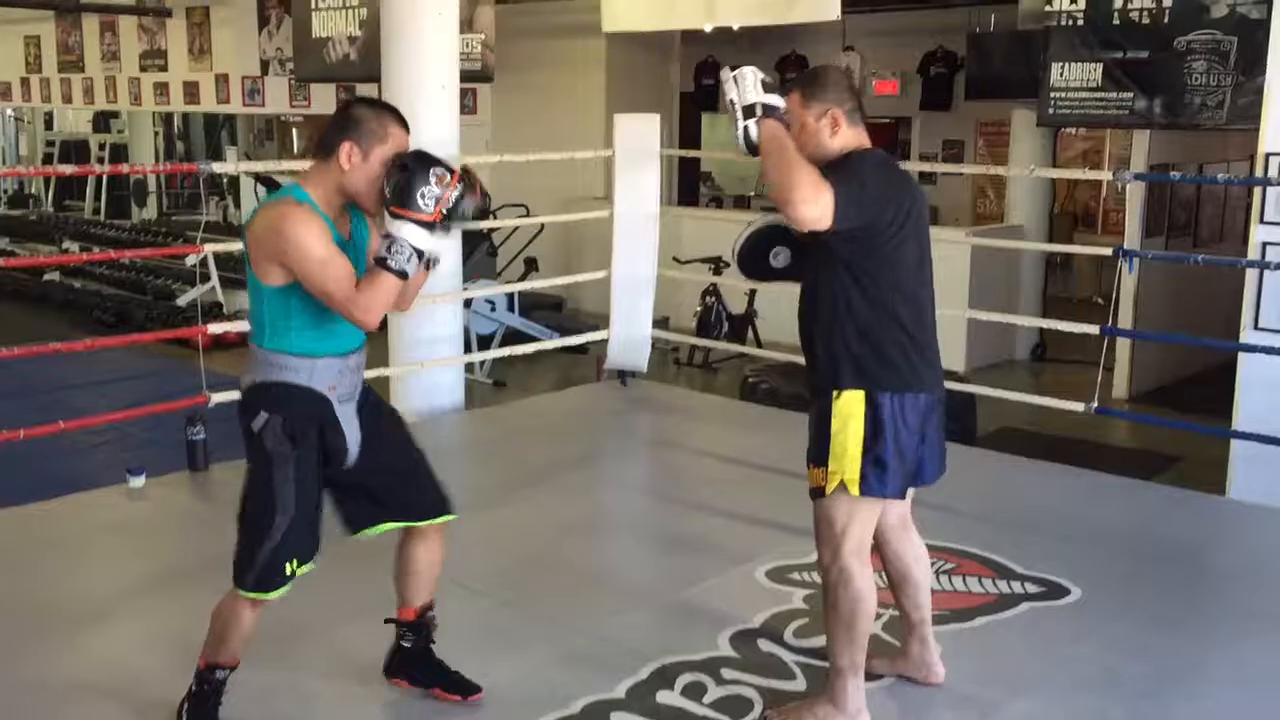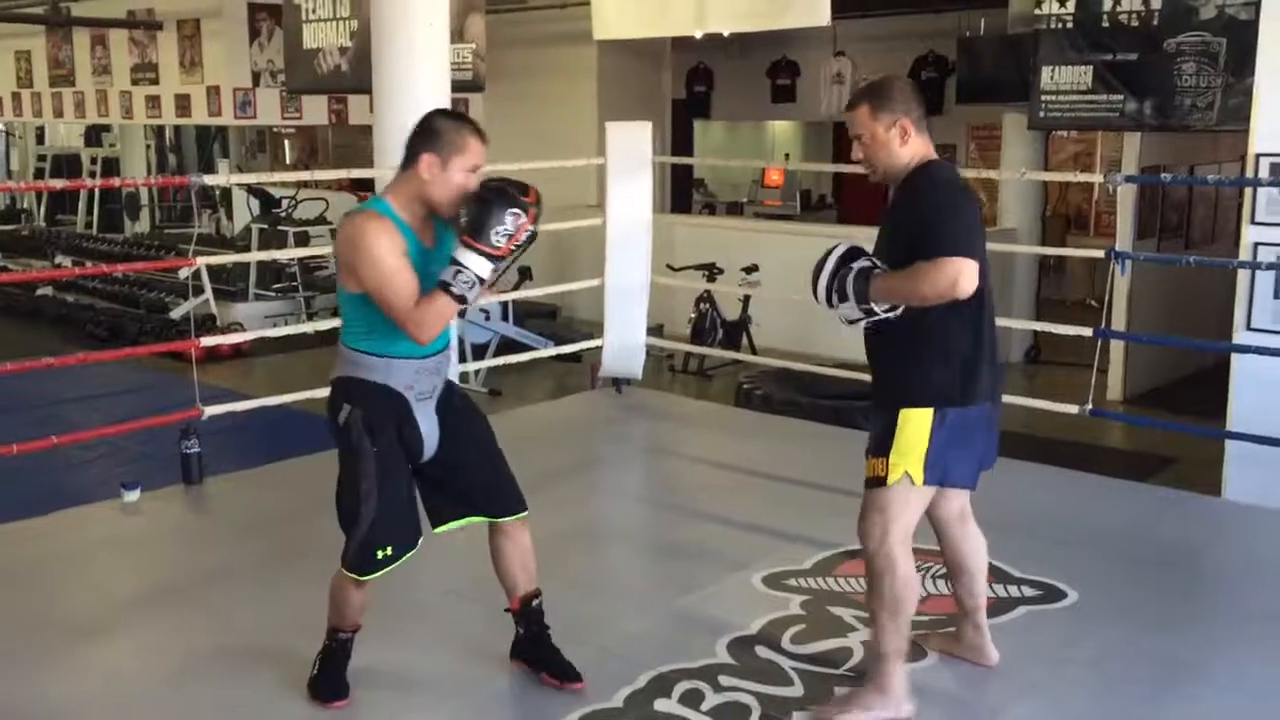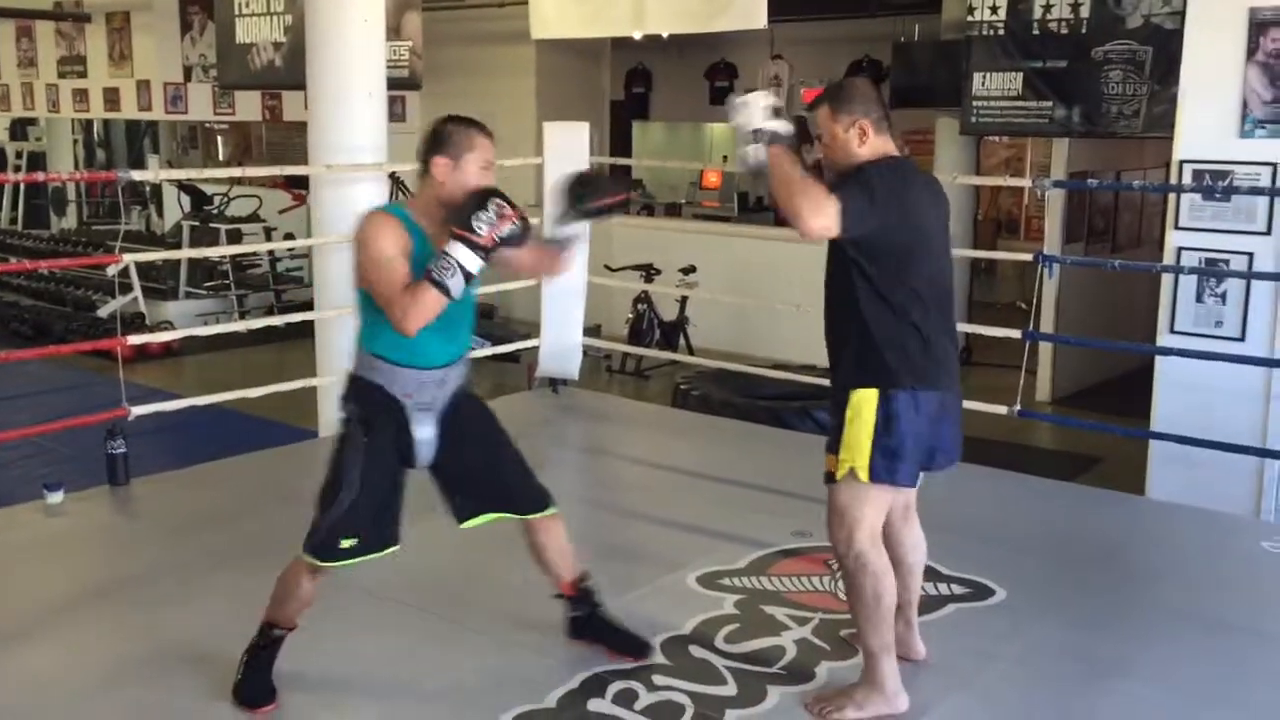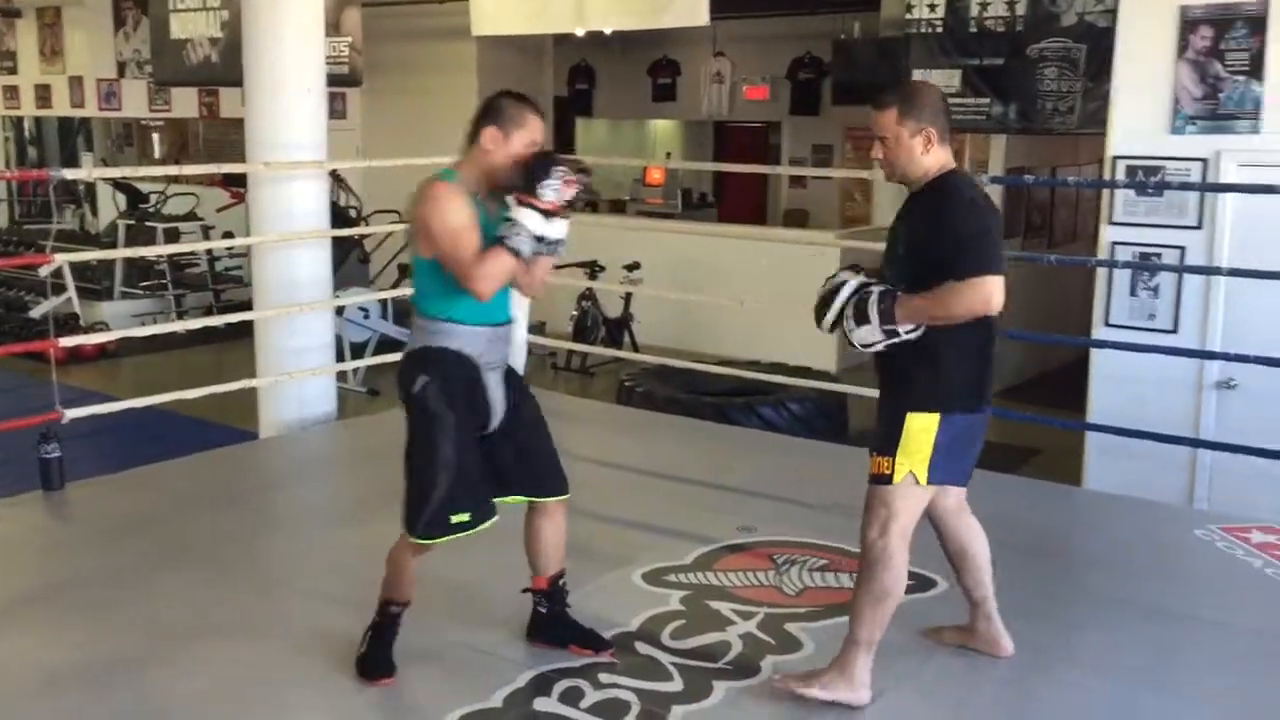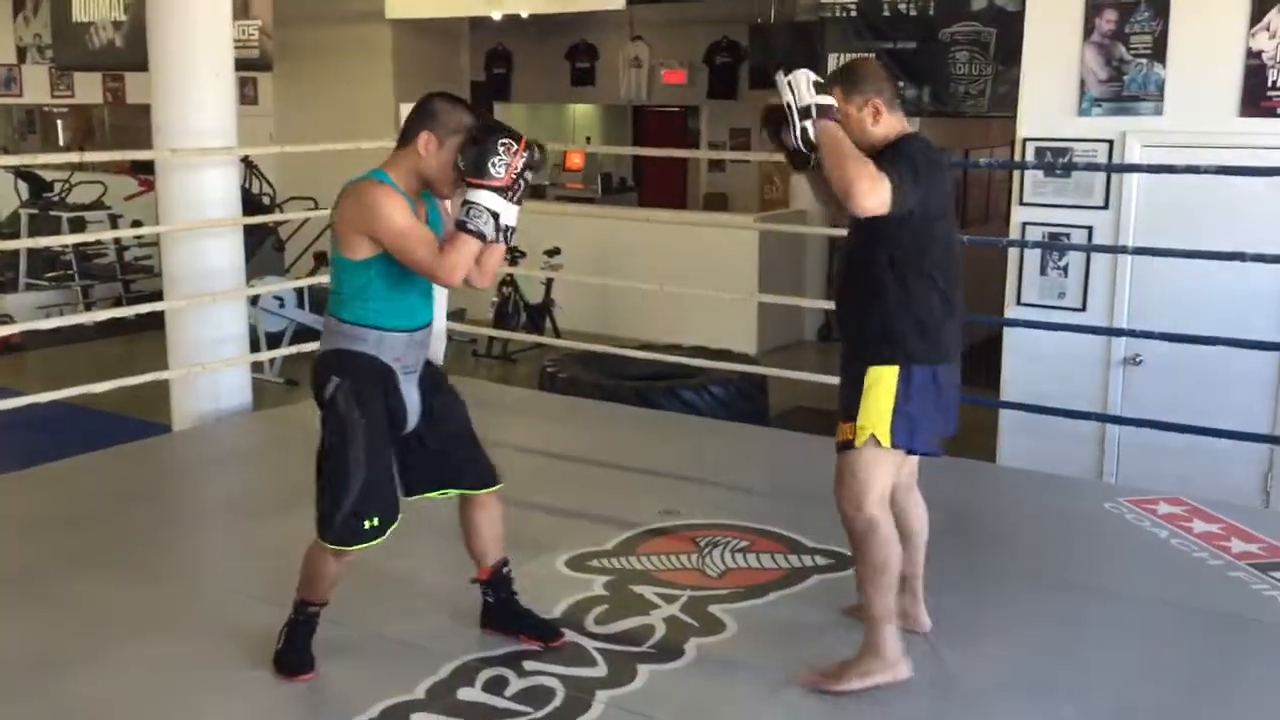
dt=0.7s
person 1, frame 1
left shoulder: (864, 173)
right shoulder: (883, 177)
left elbow: (806, 207)
left wrist: (764, 124)
right wrist: (798, 251)
left hip: (868, 390)
right hip: (901, 384)
left knee: (841, 544)
right knee: (890, 521)
right ankle: (921, 651)
person 1, frame 2
left shoulder: (937, 190)
right shoulder: (922, 189)
left elbow: (955, 278)
left wrist: (872, 288)
right wrist: (872, 281)
left hip: (933, 395)
right hip: (950, 389)
left knee: (883, 534)
right knee: (950, 513)
right ankle: (975, 635)
person 1, frame 3
left shoulder: (877, 182)
right shoulder: (916, 185)
left elbow: (813, 219)
left wrist: (770, 145)
right wrist: (785, 164)
left hip: (888, 386)
right hip: (923, 380)
left knee: (854, 530)
right knee: (897, 510)
right ankle: (905, 631)
person 1, frame 4
left shoulder: (961, 205)
right shoulder: (928, 200)
left elbow: (984, 295)
left wrist: (895, 311)
right wrist: (867, 284)
left hip: (938, 397)
right hip: (933, 390)
left knee: (885, 528)
right knee: (949, 508)
left ankle: (850, 672)
right ankle: (988, 628)
person 1, frame 5
left shoulder: (914, 158)
right shoulder: (901, 159)
left elbow: (865, 197)
right elbow: (858, 199)
left wrist: (819, 121)
right wrist: (814, 140)
left hip: (900, 358)
right hip: (907, 351)
left knee: (861, 499)
right knee: (896, 483)
left ankle: (882, 650)
right ankle: (909, 602)
person 2, frame 1
left shoulder: (352, 213)
right shoulder: (288, 219)
left elbow: (400, 298)
right elbow: (364, 309)
left wrist: (433, 221)
right wrist: (413, 220)
left hip: (348, 397)
right hip: (289, 409)
left knee: (428, 517)
right knee: (264, 578)
left ankle: (411, 652)
person 2, frame 2
left shoulder: (436, 219)
right shoulder: (367, 230)
left elbow: (467, 294)
right elbow: (419, 324)
left wrist: (498, 243)
right wrist: (481, 250)
left hip: (434, 392)
right hip: (374, 402)
left knee: (507, 510)
right knee: (370, 554)
left ankle: (531, 638)
right ankle: (336, 653)
person 2, frame 3
left shoulder: (464, 224)
right shoulder: (383, 230)
left elbow: (542, 264)
right elbow: (408, 319)
left wrist: (576, 217)
right wrist: (468, 246)
left hip: (448, 400)
right hip: (381, 407)
left knee: (536, 507)
right knee: (329, 548)
left ankle: (586, 615)
right ankle: (263, 652)
person 2, frame 4
left shoulder: (498, 199)
right shoulder: (442, 197)
left elbow: (532, 283)
right elbow: (478, 281)
left wrist: (551, 213)
right wrist: (528, 210)
left hip: (493, 367)
right hip: (442, 372)
left knee: (549, 492)
right knee: (432, 524)
left ankle: (549, 615)
right ankle: (383, 627)
person 2, frame 5
left shoulder: (429, 202)
right shoulder: (371, 198)
left elbow: (480, 277)
right elbow: (447, 270)
left wrist: (506, 192)
right wrist: (485, 187)
left hip: (414, 368)
right hip: (359, 374)
left knee: (480, 486)
right knee: (348, 529)
left ankle: (499, 603)
right ankle: (300, 627)
